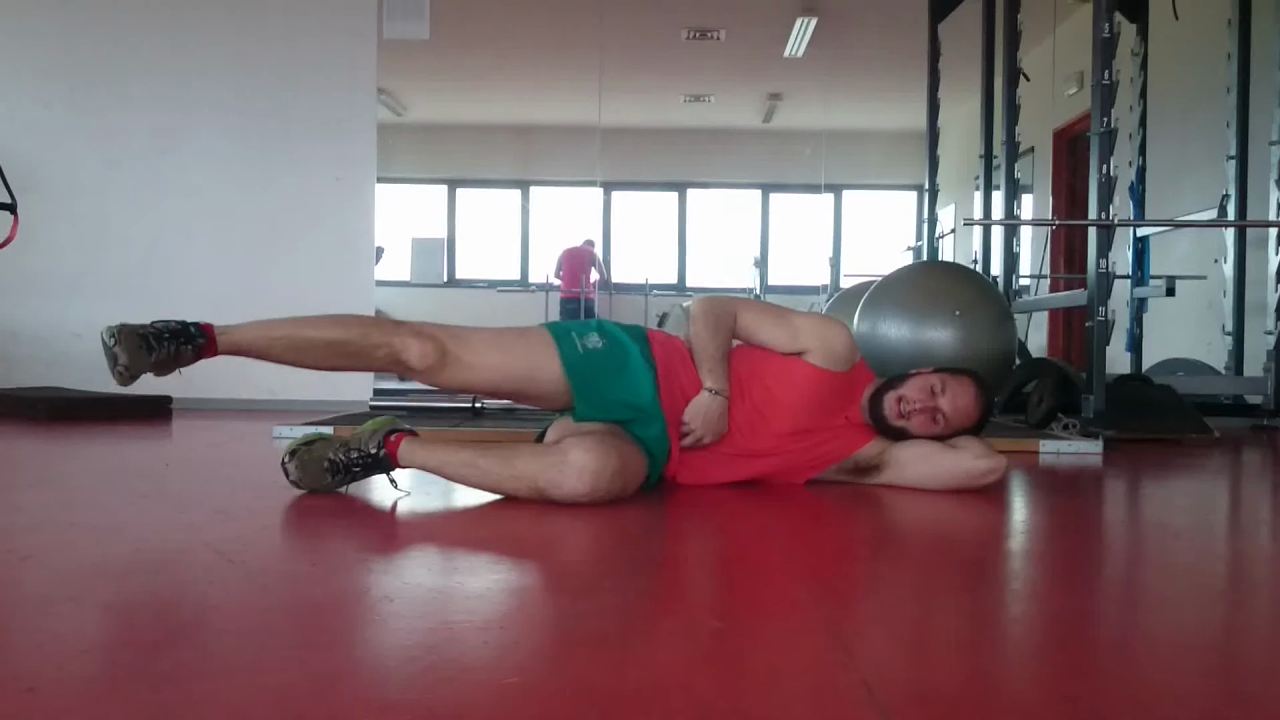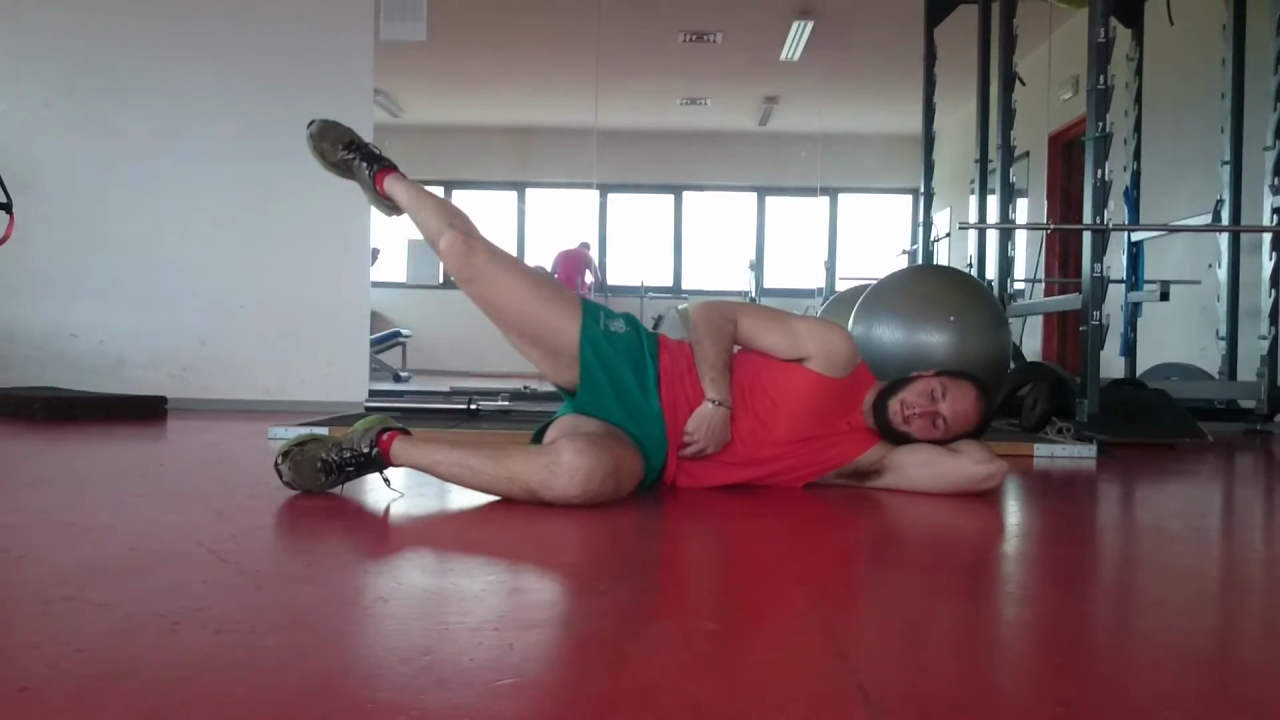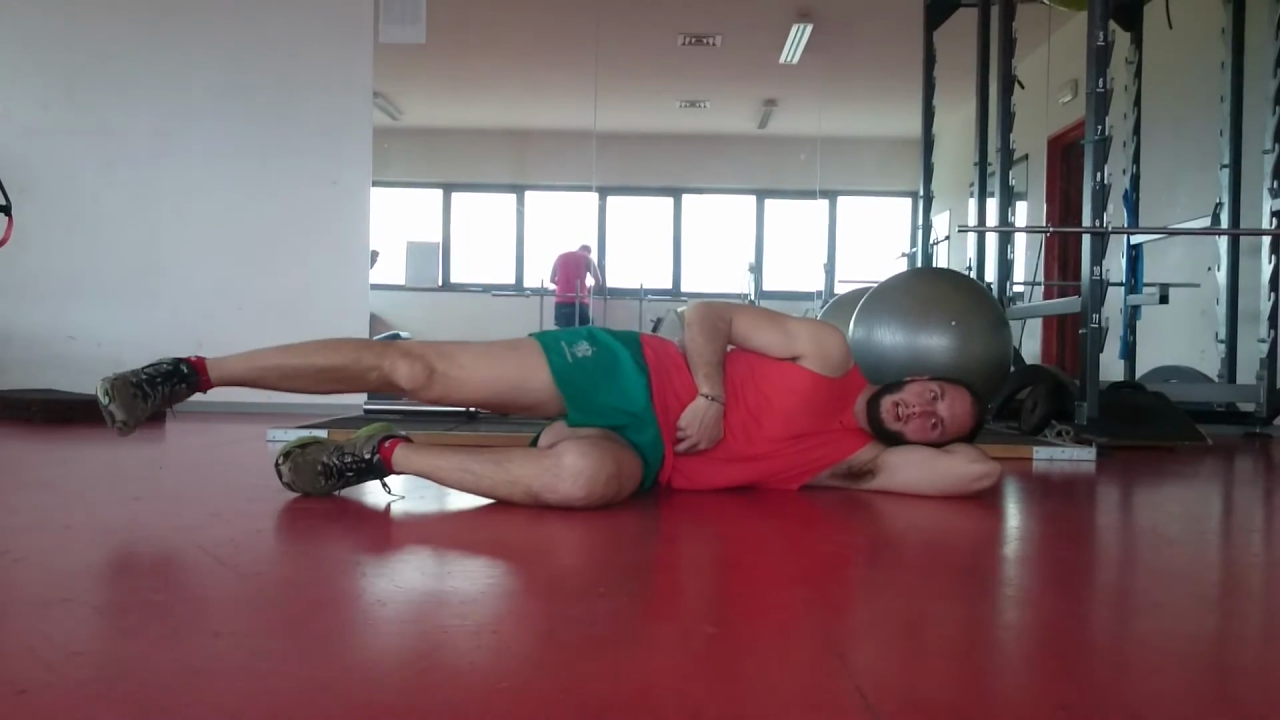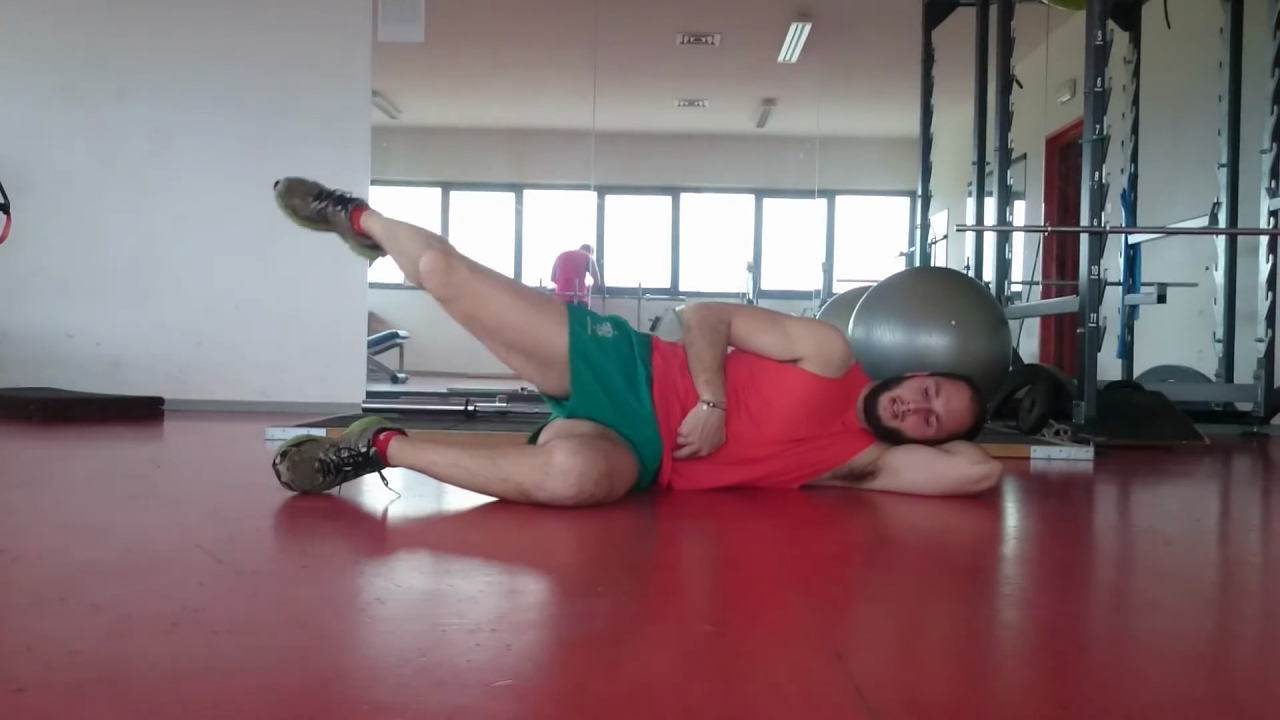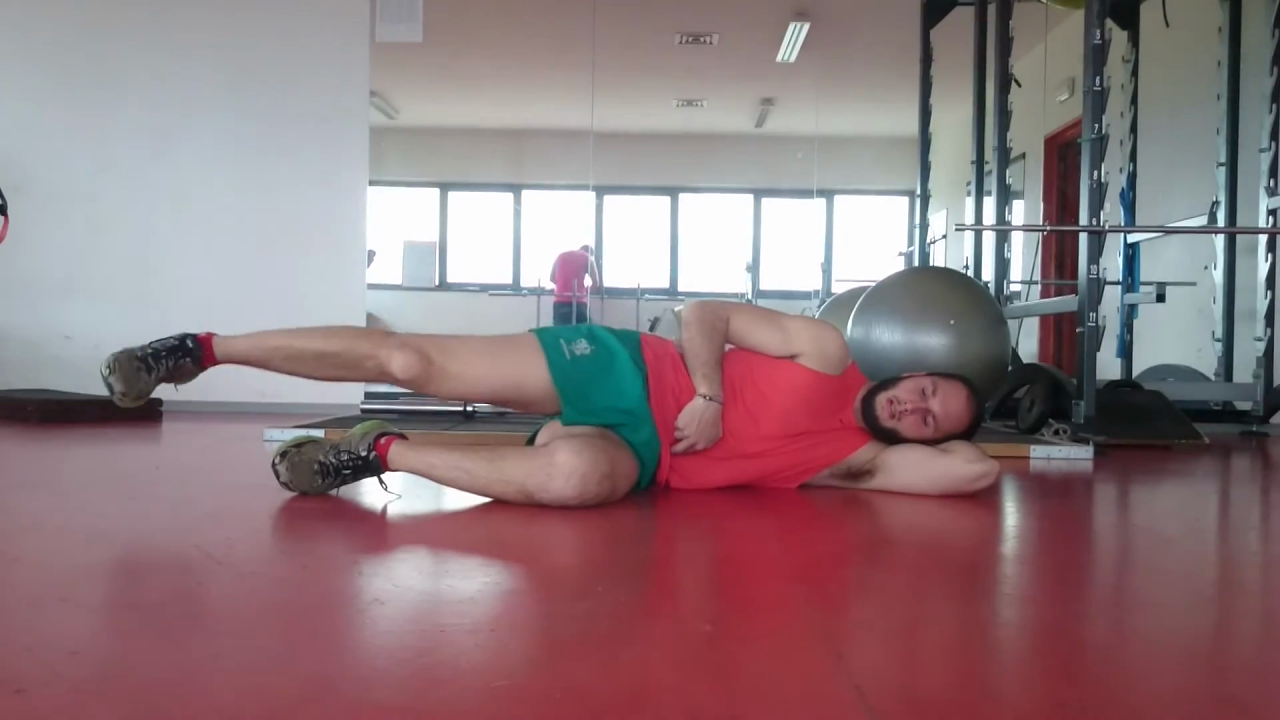
dt=1s
person 1, frame 1
left shoulder: (867, 455)
right shoulder: (834, 350)
left elbow: (984, 466)
right elbow: (714, 309)
right wrist: (716, 388)
left hip: (645, 445)
right hip: (627, 365)
left knee: (585, 470)
right knee: (425, 350)
left ankle: (389, 449)
right ankle: (201, 337)
person 1, frame 2
left shoulder: (871, 458)
right shoulder: (835, 355)
right elbow: (713, 315)
right wrist: (717, 400)
left hip: (645, 449)
right hip: (633, 365)
left knee: (583, 473)
right knee: (464, 250)
left ankle: (382, 448)
person 1, frame 3
left shoulder: (861, 462)
right shoulder: (828, 354)
right elbow: (708, 315)
right wrist: (711, 397)
left hip: (638, 452)
right hip: (621, 371)
left knee: (580, 474)
right knee: (412, 366)
left ankle: (381, 454)
right ankle: (195, 371)
person 1, frame 4
left shoulder: (867, 459)
right shoulder: (832, 358)
left elbow: (982, 471)
right elbow: (708, 316)
right wrist: (710, 402)
left hip: (639, 446)
right hip: (625, 368)
left knee: (580, 473)
right knee: (440, 267)
left ankle: (379, 448)
person 1, frame 5
left shoulder: (861, 460)
right shoulder: (827, 353)
left elbow: (976, 470)
right elbow: (706, 314)
right wrist: (708, 396)
left hip: (637, 451)
right hip: (620, 372)
left knee: (577, 474)
right knee: (410, 360)
left ankle: (381, 452)
right ankle: (204, 348)
